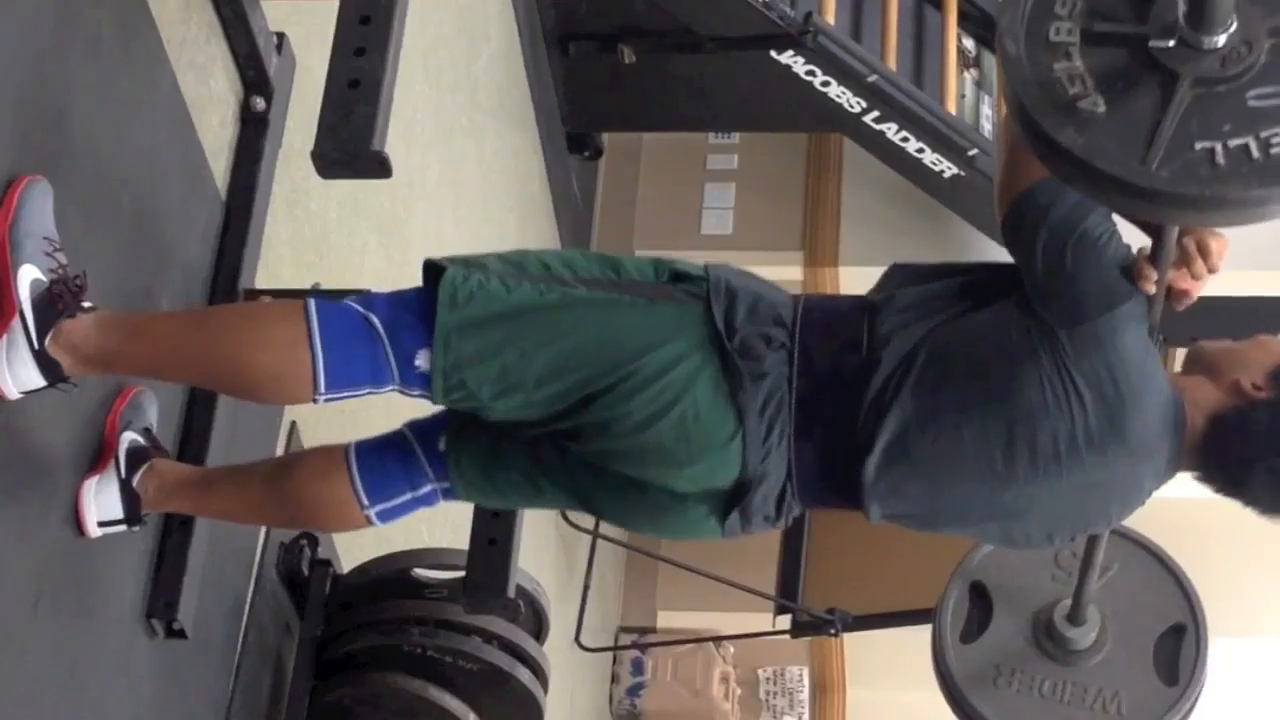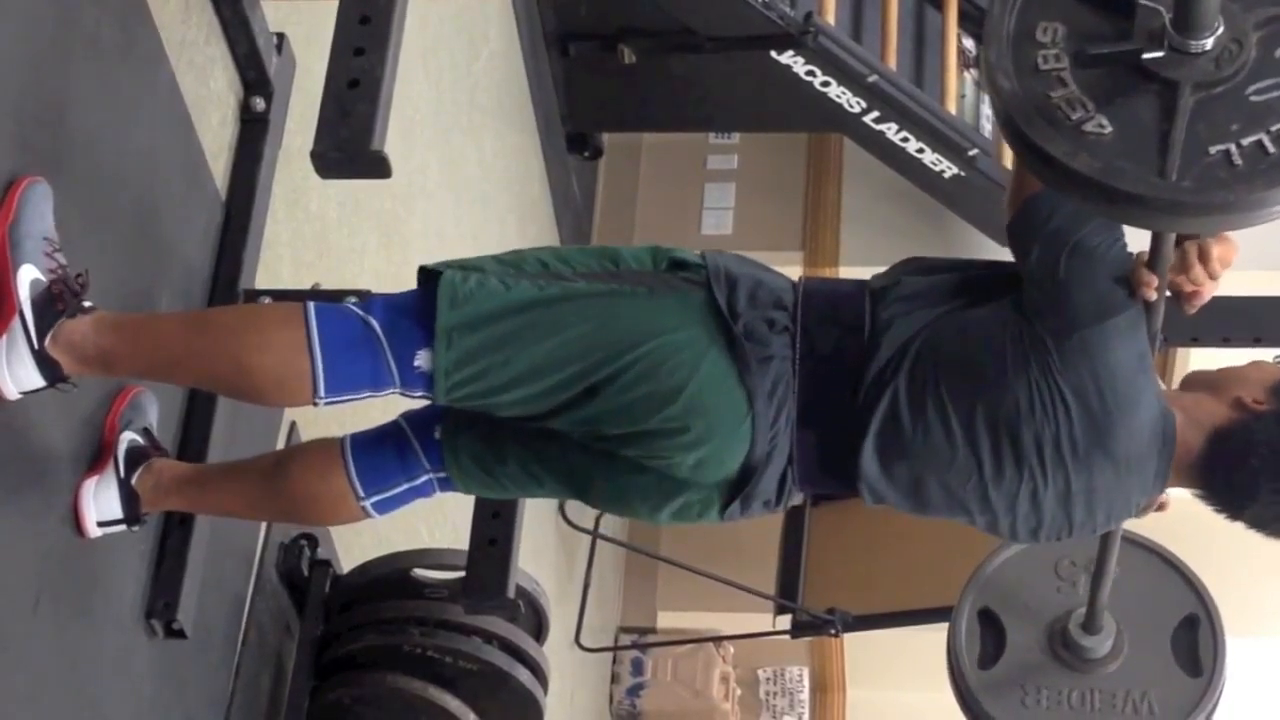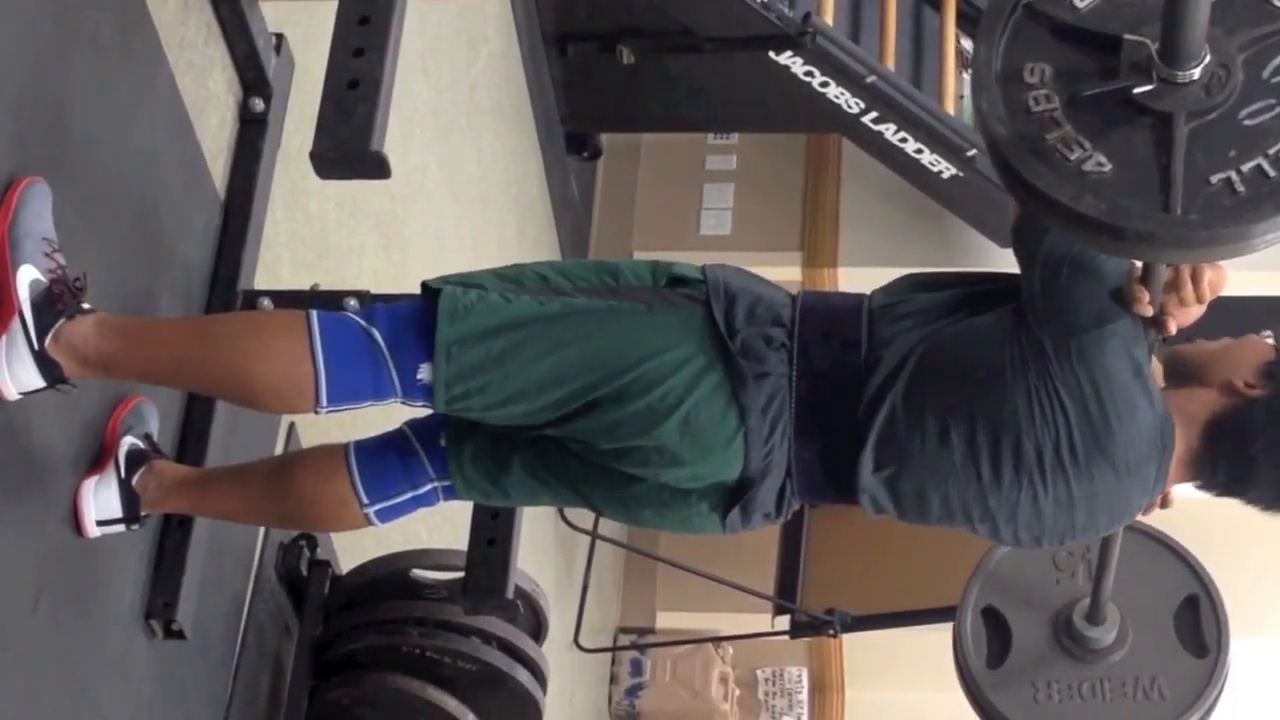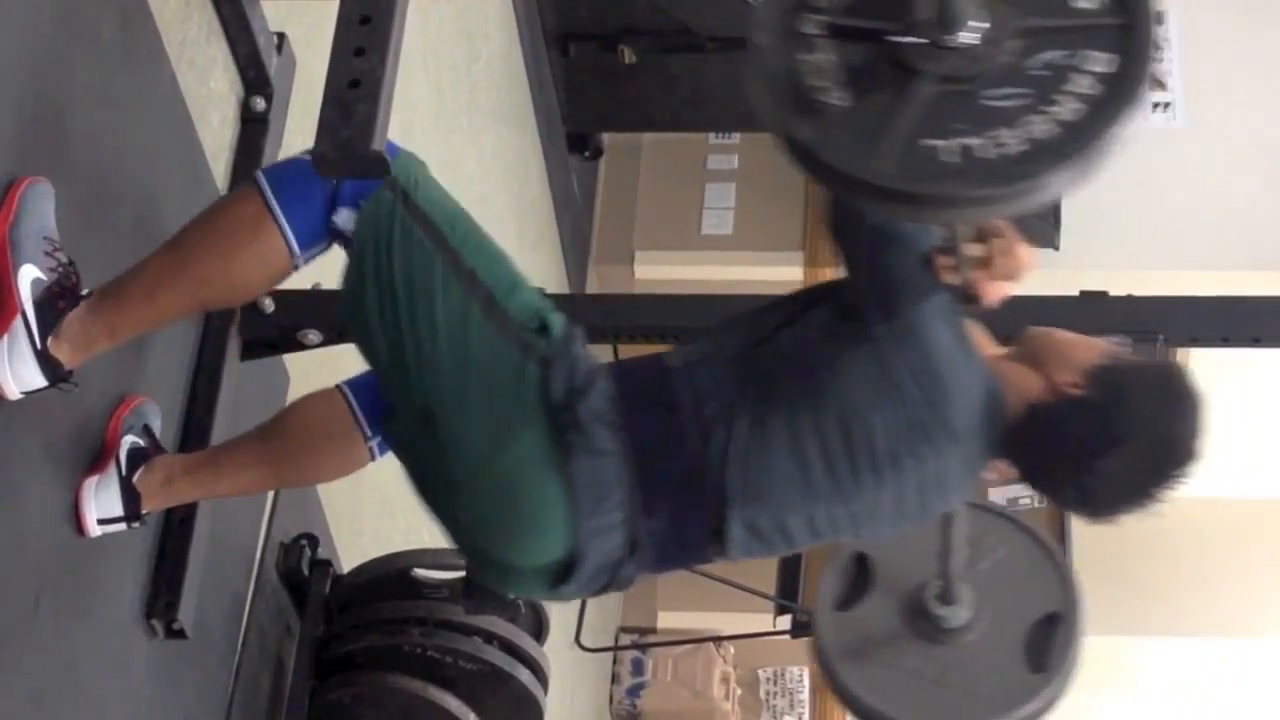
dt=1s
person 1, frame 1
left shoulder: (1107, 349)
right shoulder: (1121, 483)
left elbow: (1029, 149)
left hip: (720, 371)
right hip: (738, 479)
left knee: (365, 334)
right knee: (404, 471)
right ankle: (151, 483)
person 1, frame 2
left shoulder: (1102, 358)
right shoulder: (1106, 499)
left elbow: (1044, 163)
right wrist: (1173, 279)
left hip: (717, 358)
right hip: (730, 464)
left knee: (360, 349)
right knee: (410, 457)
right ankle: (150, 482)
person 1, frame 3
left shoulder: (1099, 371)
right shoulder: (1110, 496)
left elbow: (1046, 208)
left wrist: (1136, 297)
right wrist: (1155, 296)
right hip: (733, 474)
left knee: (368, 353)
right knee: (417, 466)
right ankle: (150, 483)
person 1, frame 4
left shoulder: (926, 358)
right shoulder: (950, 470)
left elbow: (862, 197)
left wrist: (956, 280)
right wrist: (964, 277)
left hip: (545, 472)
right hip: (566, 542)
left knee: (360, 173)
right knee: (394, 389)
right ankle: (154, 481)
